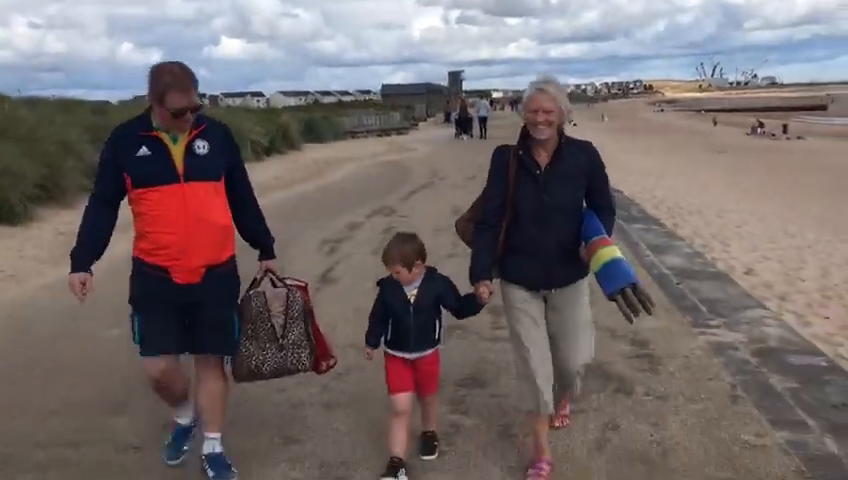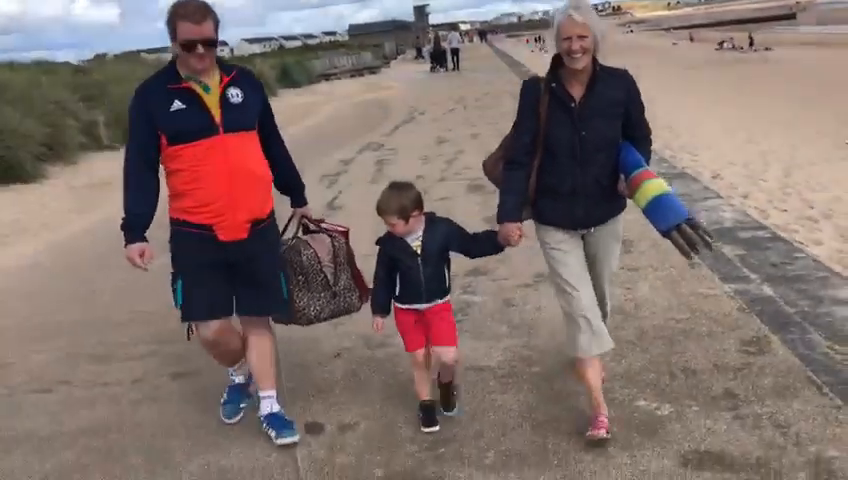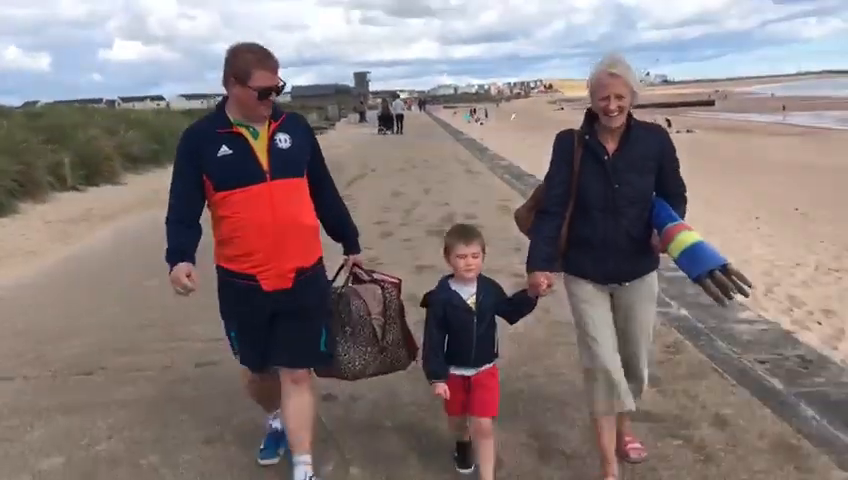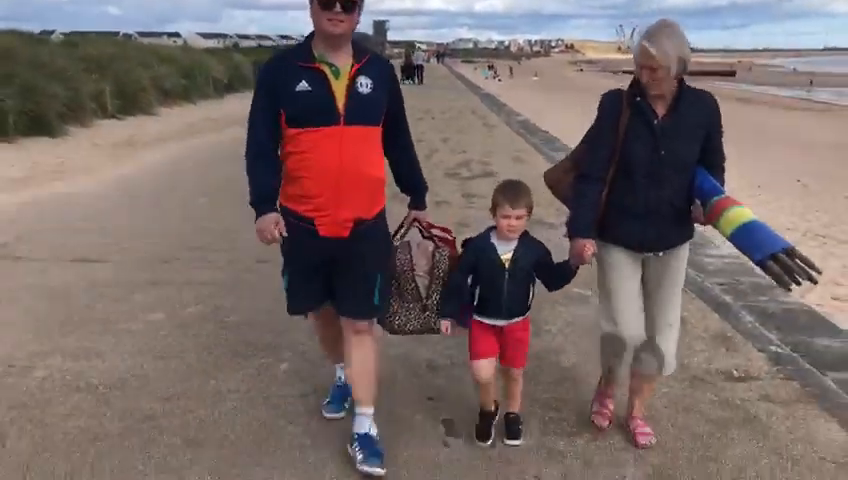
dt=1s
person 1, frame 1
left shoulder: (217, 136)
right shoulder: (125, 142)
left elbow: (242, 199)
right elbow: (103, 204)
left wrist: (265, 249)
right wrist: (83, 260)
left hip: (215, 272)
right hip: (154, 274)
left knee: (209, 361)
right knee: (159, 368)
right ankle: (184, 414)
person 1, frame 2
left shoulder: (245, 83)
right shoulder: (153, 96)
left elbow: (273, 146)
right elbow: (140, 168)
left wrist: (298, 197)
right wrist: (135, 231)
left hip: (257, 229)
right hip: (195, 236)
left knee: (257, 321)
right knee: (211, 330)
left ankle: (269, 407)
right ankle: (238, 374)
person 1, frame 3
left shoulder: (295, 128)
right shoulder: (200, 140)
left elbow: (324, 192)
right elbow: (183, 209)
left wrist: (350, 243)
right wrist: (180, 256)
left hip: (305, 279)
right hip: (241, 284)
left knee: (297, 374)
right knee: (257, 371)
right ankle: (276, 420)
person 1, frame 4
left shoulder: (379, 72)
right shoulder: (280, 70)
left elbow: (397, 142)
right elbow: (261, 146)
left wrist: (417, 198)
right wrist: (265, 205)
left hip: (365, 226)
right hip: (303, 224)
left knee: (360, 325)
right knee: (322, 312)
left ankle: (364, 428)
right ankle: (341, 376)
person 2, frame 1
left shoulder: (584, 156)
right shoulder: (506, 159)
left elbow: (603, 208)
right elbow: (489, 219)
right wrist: (481, 273)
left hip: (569, 278)
right hip: (519, 280)
left knee: (572, 357)
right knee: (533, 365)
left ankle: (562, 397)
person 2, frame 2
left shoulder: (620, 85)
right shoulder: (536, 92)
left elbow: (640, 140)
right elbow: (519, 157)
right wrist: (509, 215)
left hip: (606, 214)
right hip: (554, 220)
left knee: (598, 296)
right knee: (579, 307)
left ankle: (588, 358)
right ankle: (599, 408)
person 2, frame 3
left shoulder: (654, 140)
right shoulder: (570, 145)
left elbow: (674, 197)
right elbow: (551, 208)
right wrist: (539, 264)
left hip: (639, 270)
right hip: (585, 272)
left knee: (634, 357)
right knee: (602, 364)
left ankle: (623, 429)
person 2, frame 4
left shoulder: (702, 108)
right shoulder: (616, 106)
left elbow: (712, 167)
right elbow: (591, 172)
right wrist: (581, 231)
left hip: (672, 241)
right hip: (618, 239)
left knee: (660, 332)
right knee: (625, 329)
left ankle: (636, 411)
right ankle: (606, 384)
person 3, frame 1
left shoulder: (438, 284)
right shoulder: (388, 288)
left elbow: (459, 308)
right elbow: (378, 317)
left wrist: (479, 297)
right wrist: (372, 343)
left hip: (427, 355)
right hip: (396, 356)
left knee: (428, 400)
right knee: (400, 408)
left ankle: (429, 433)
person 3, frame 2
left shoulder: (442, 229)
right shoulder: (389, 244)
left elbow: (472, 245)
right elbow: (382, 278)
left wrist: (501, 238)
right wrist: (379, 310)
left hip: (439, 305)
right hip: (406, 310)
left knee: (447, 358)
right knee: (419, 359)
left ankle: (446, 382)
right ankle: (426, 403)
person 3, frame 3
left shoulder: (490, 289)
right shoulder: (440, 298)
left elbow: (510, 312)
right elbow: (433, 341)
left wrist: (530, 295)
right wrist: (437, 377)
left hip: (485, 370)
right hip: (453, 372)
left knee: (484, 428)
right knee: (457, 419)
right ankle: (462, 443)
person 3, frame 4
left shoulder: (534, 249)
right shoulder: (478, 247)
left elbow: (551, 280)
right elbow: (458, 280)
left wrist: (572, 264)
right wrist: (448, 314)
left hip: (517, 323)
right hip: (482, 322)
left knee: (513, 374)
right knee: (483, 376)
left ankle: (512, 415)
right ankle: (487, 410)
